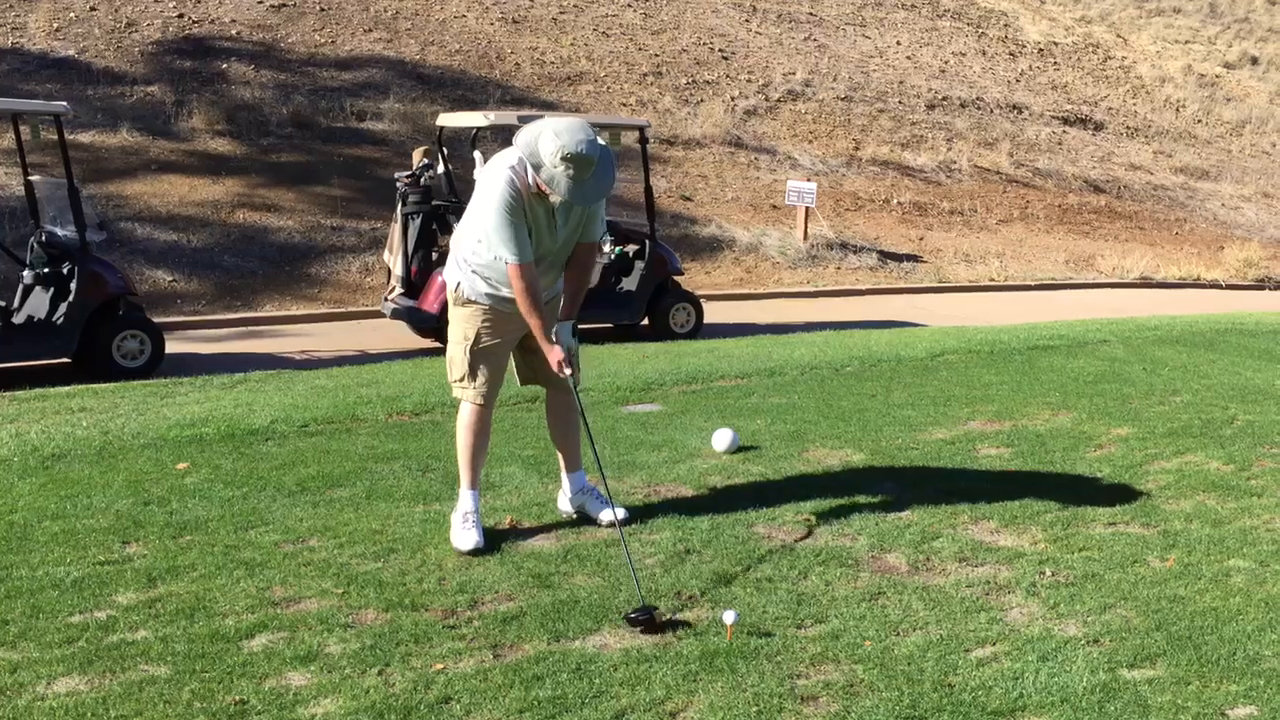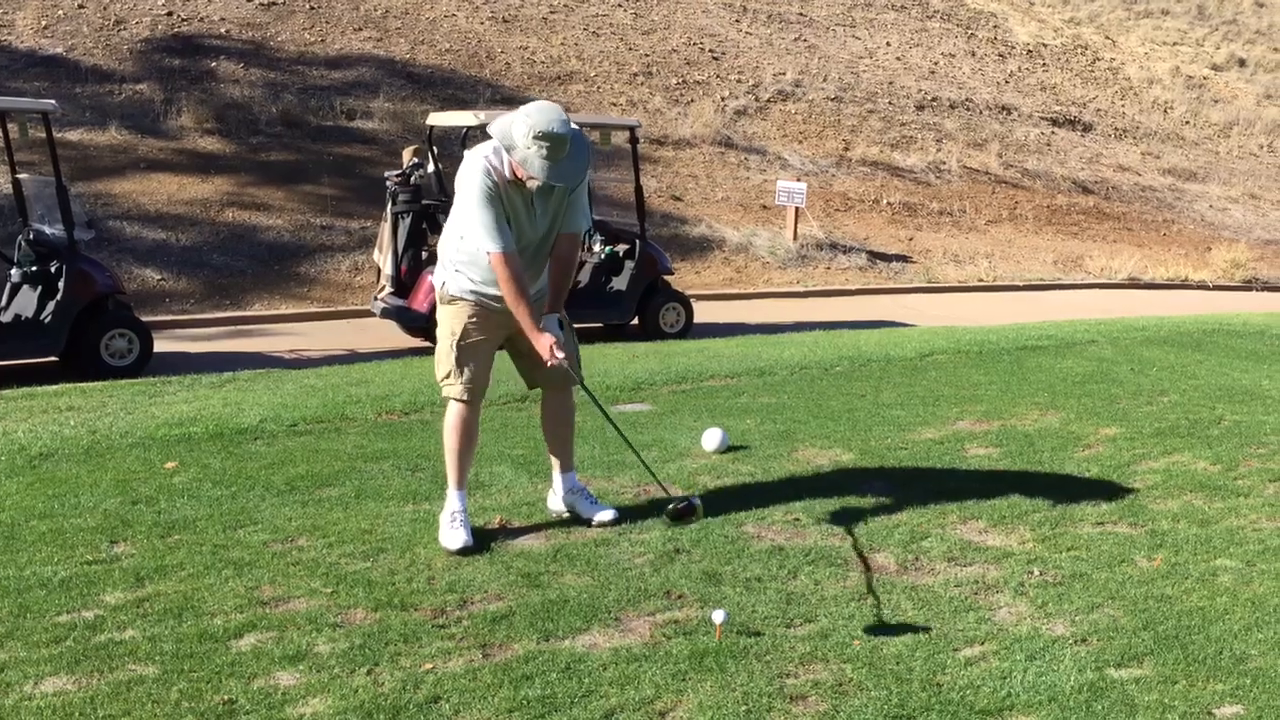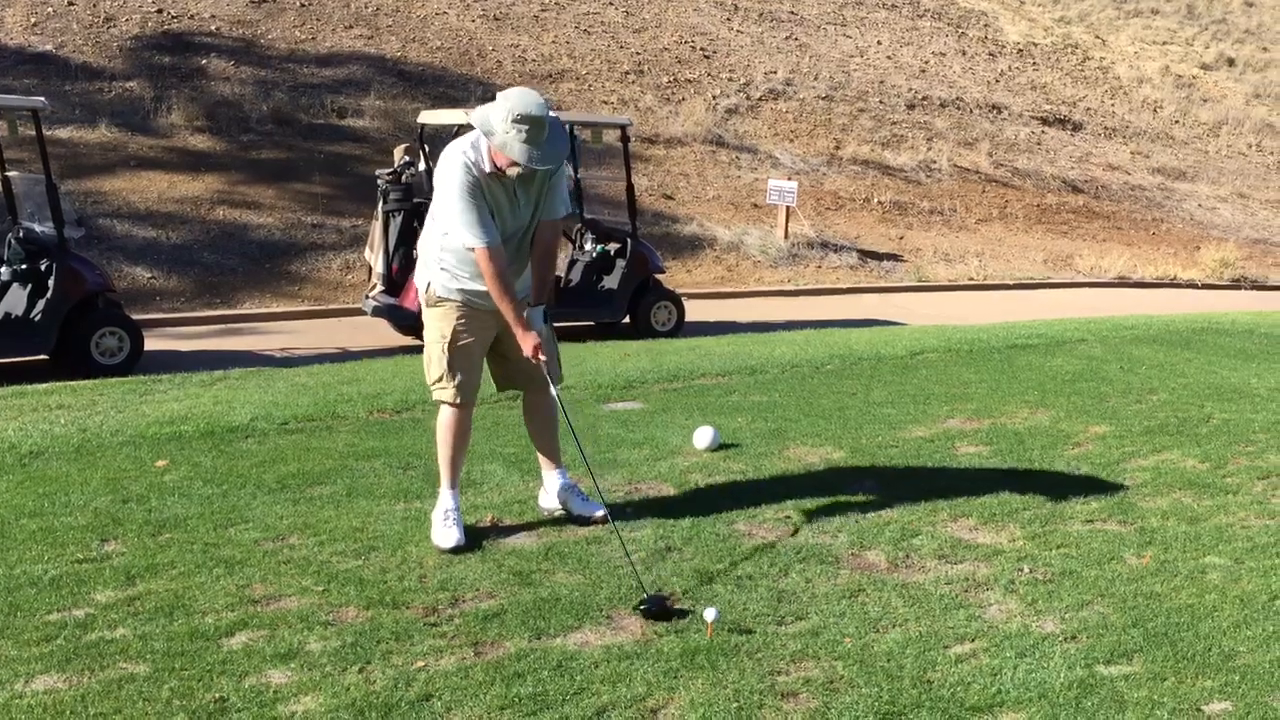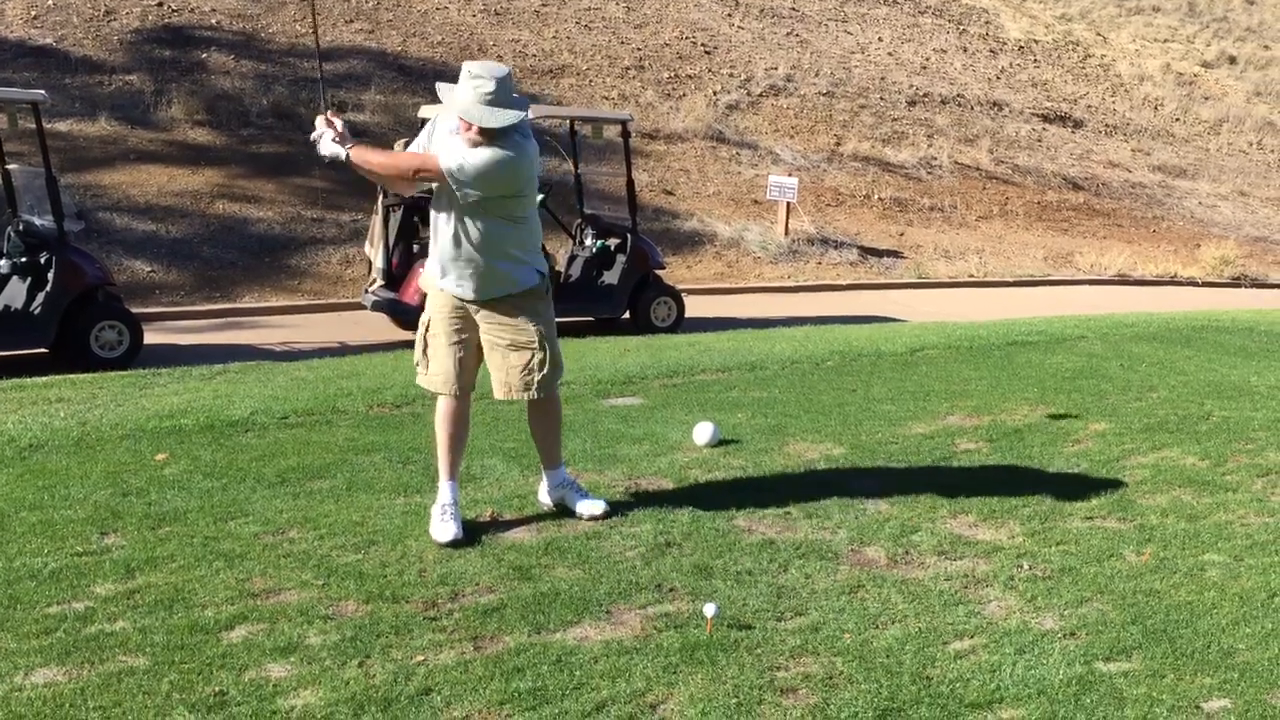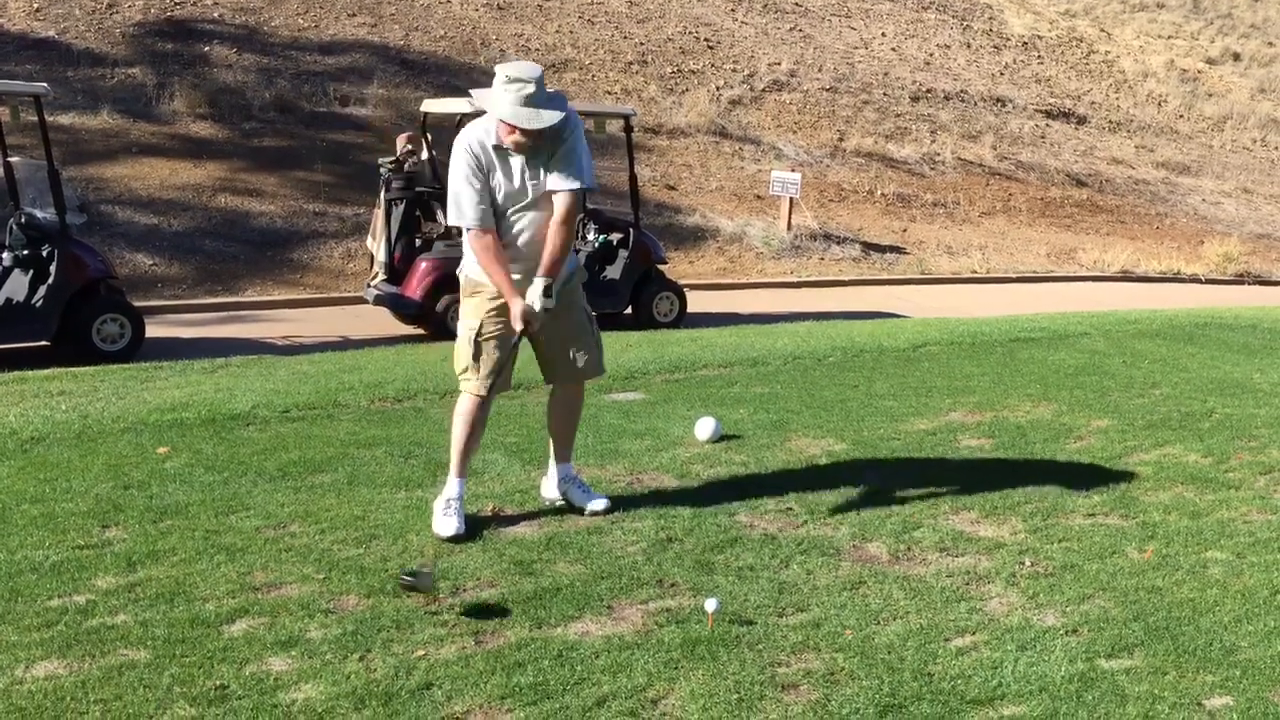
dt=0.5s
person 1, frame 1
left shoulder: (587, 177)
right shoulder: (502, 182)
left elbow: (585, 250)
right elbow: (519, 275)
left wrist: (566, 321)
right wrist: (546, 344)
left hip: (548, 290)
right hip: (484, 292)
left knee: (563, 385)
right knee: (478, 397)
left ankle: (574, 488)
right ankle: (467, 506)
person 1, frame 2
left shoulder: (569, 168)
right shoulder: (480, 171)
left elbow: (567, 243)
right elbow: (503, 264)
left wrist: (552, 315)
right wrist: (535, 334)
left hip: (537, 290)
right hip: (471, 291)
left knee: (561, 383)
right knee: (464, 395)
left ankle: (565, 488)
right ankle: (455, 505)
person 1, frame 3
left shoulder: (547, 159)
right shoulder: (461, 164)
left elbow: (548, 234)
right elbow: (484, 257)
left wrist: (536, 306)
right wrist: (520, 329)
left hip: (519, 287)
right hip: (456, 290)
left knee: (540, 384)
right knee: (458, 398)
left ankle: (556, 485)
right ankle: (447, 504)
person 1, frame 4
left shoulder: (512, 151)
right shoulder: (443, 124)
left elbow: (419, 167)
right elbow: (405, 178)
left wrist: (345, 150)
right wrist: (348, 145)
left hip: (515, 290)
right hip: (451, 286)
left knee: (540, 388)
right knee: (452, 390)
left ankle: (555, 481)
right ankle: (446, 497)
person 1, frame 5
left shoulder: (565, 131)
right shoulder: (472, 145)
left elbow: (566, 209)
right elbow: (479, 232)
left wrist: (545, 279)
right wrist: (510, 294)
left hip: (557, 278)
right hip: (491, 282)
left knee: (573, 377)
right knee: (479, 386)
left ankle: (561, 476)
right ankle: (451, 492)
